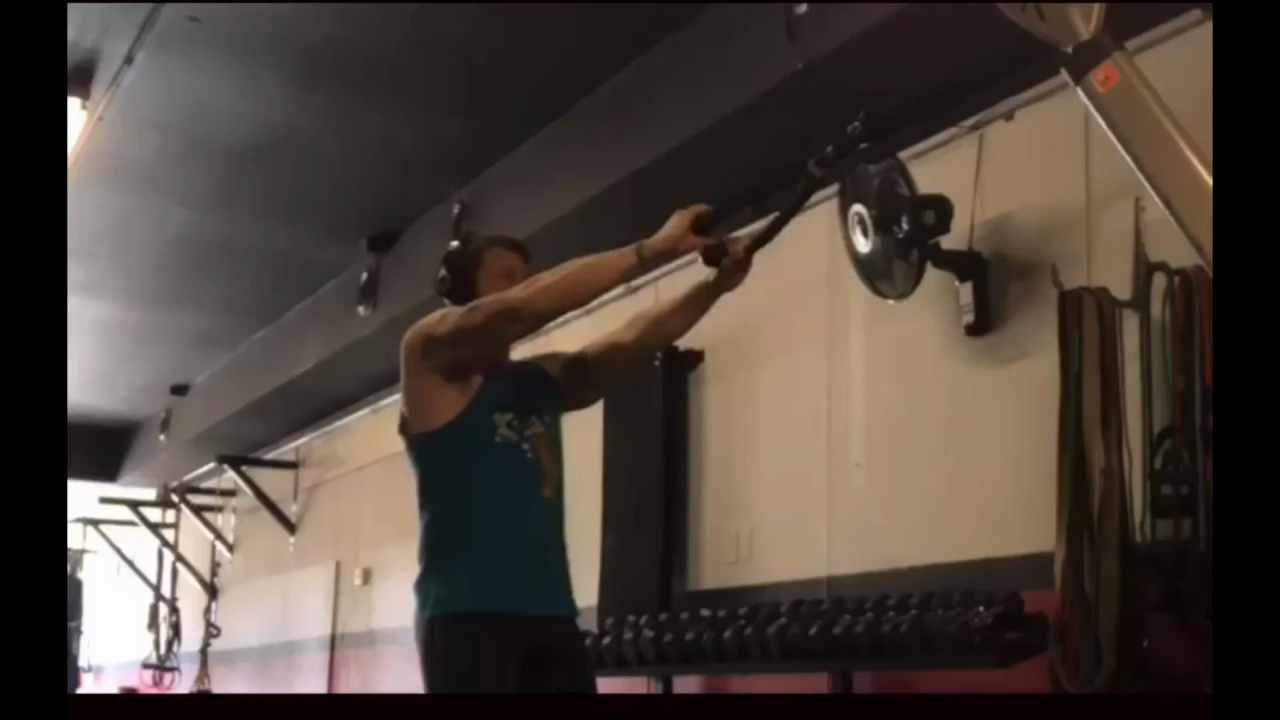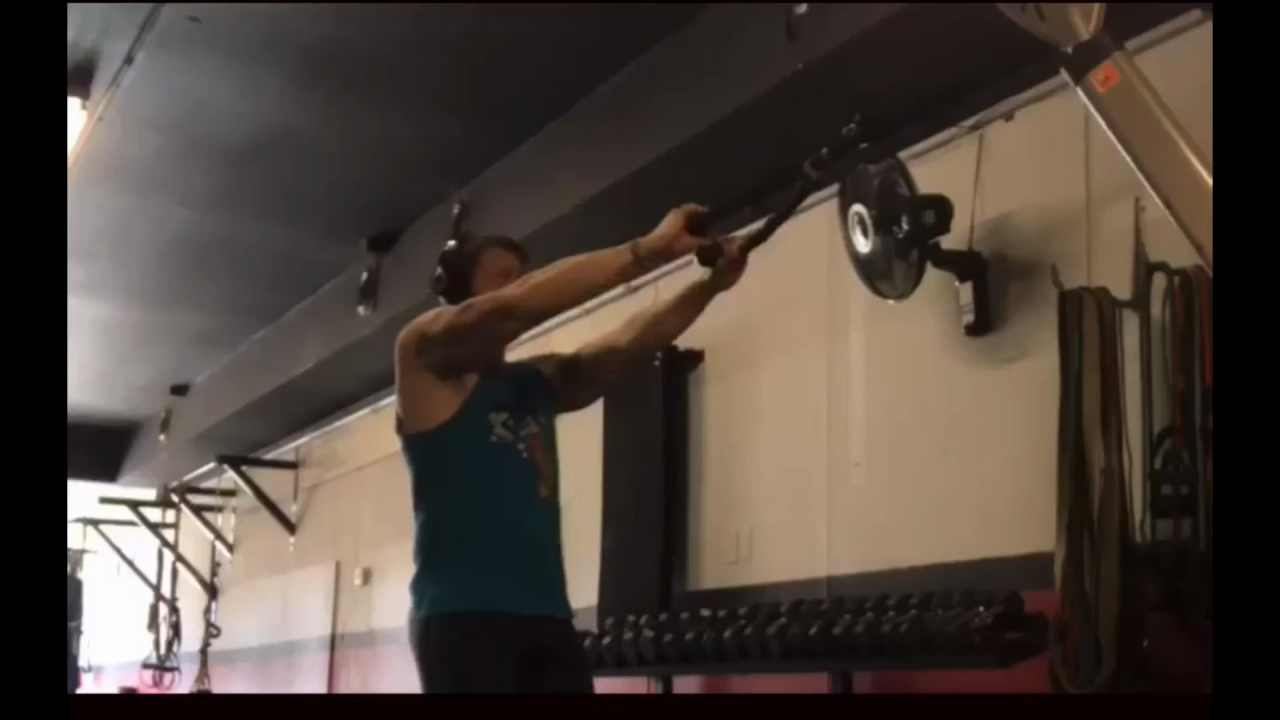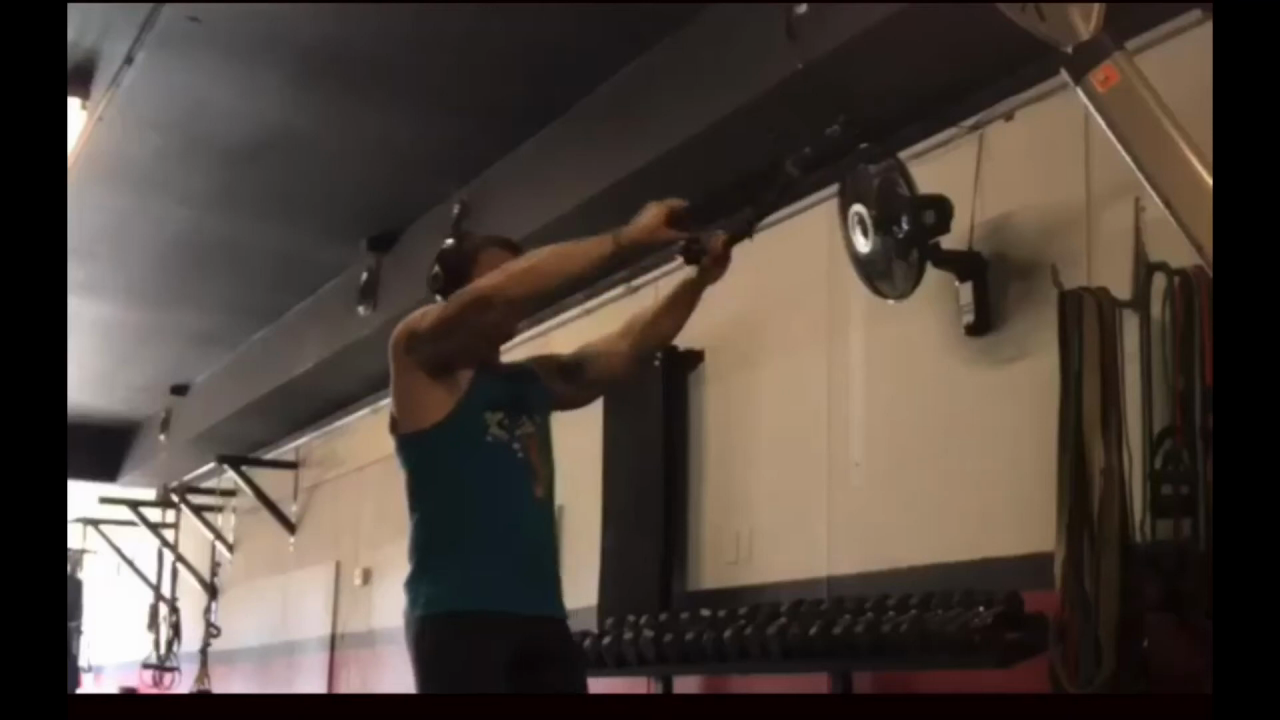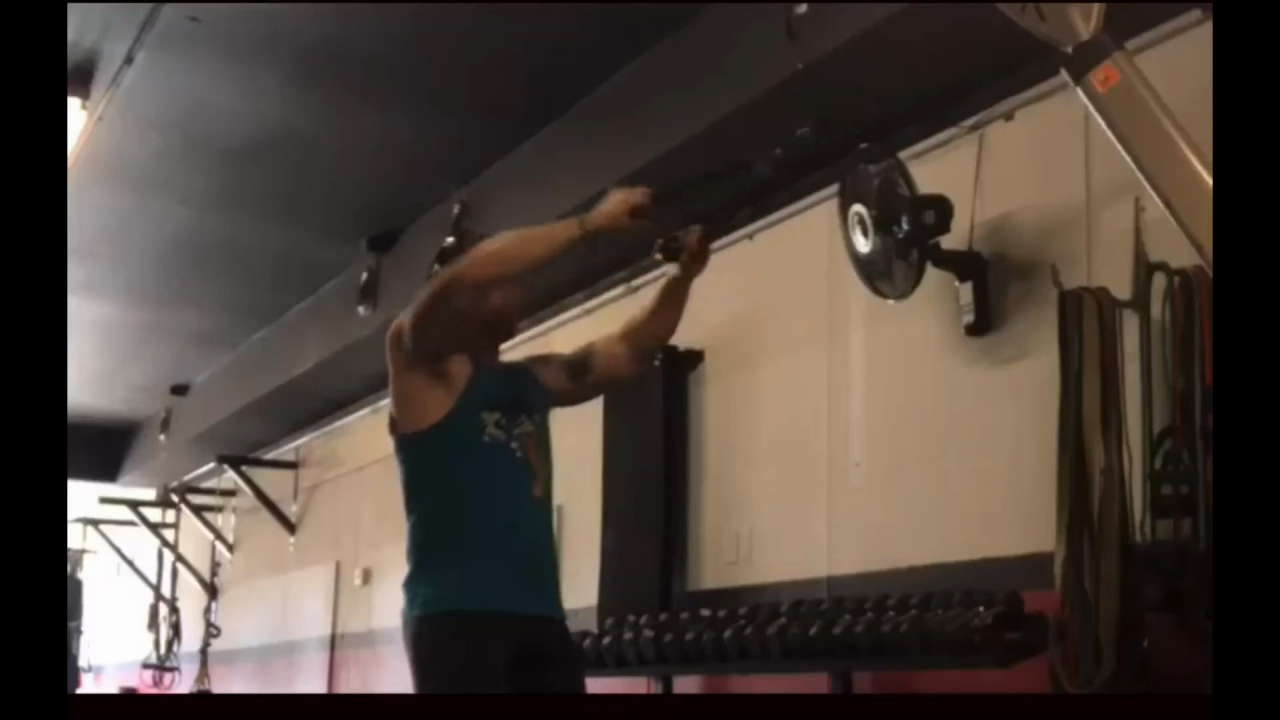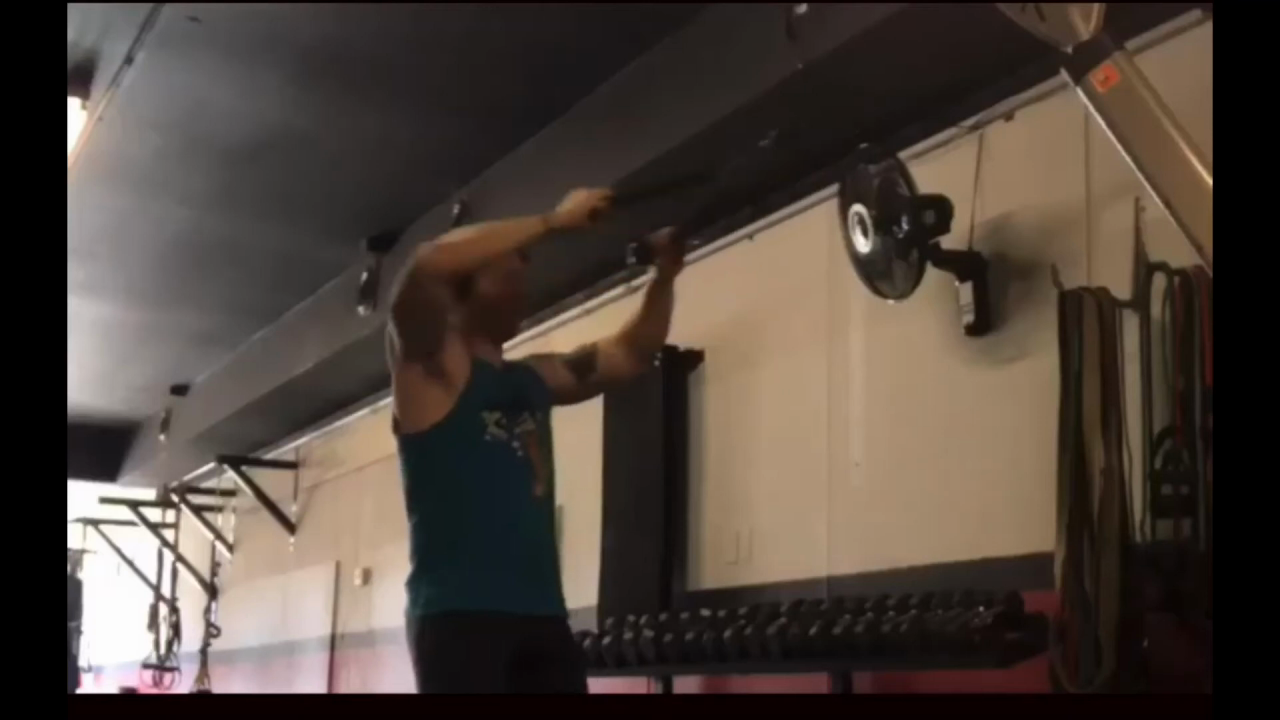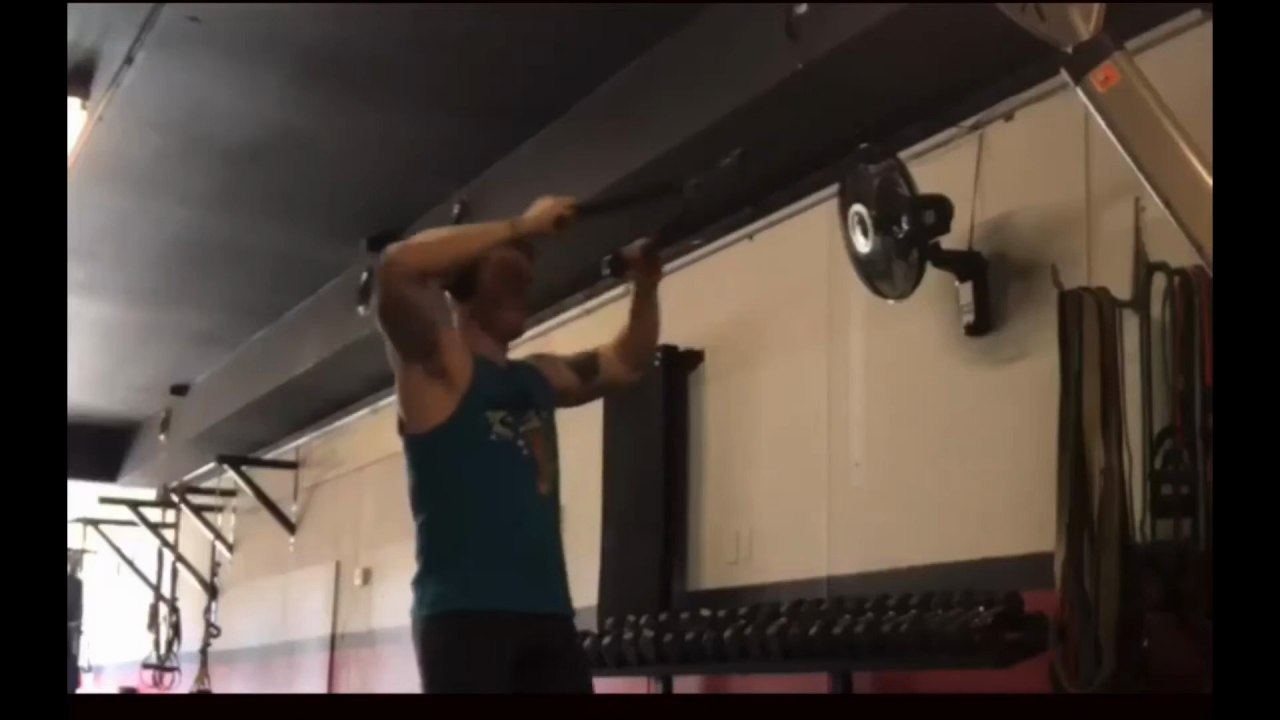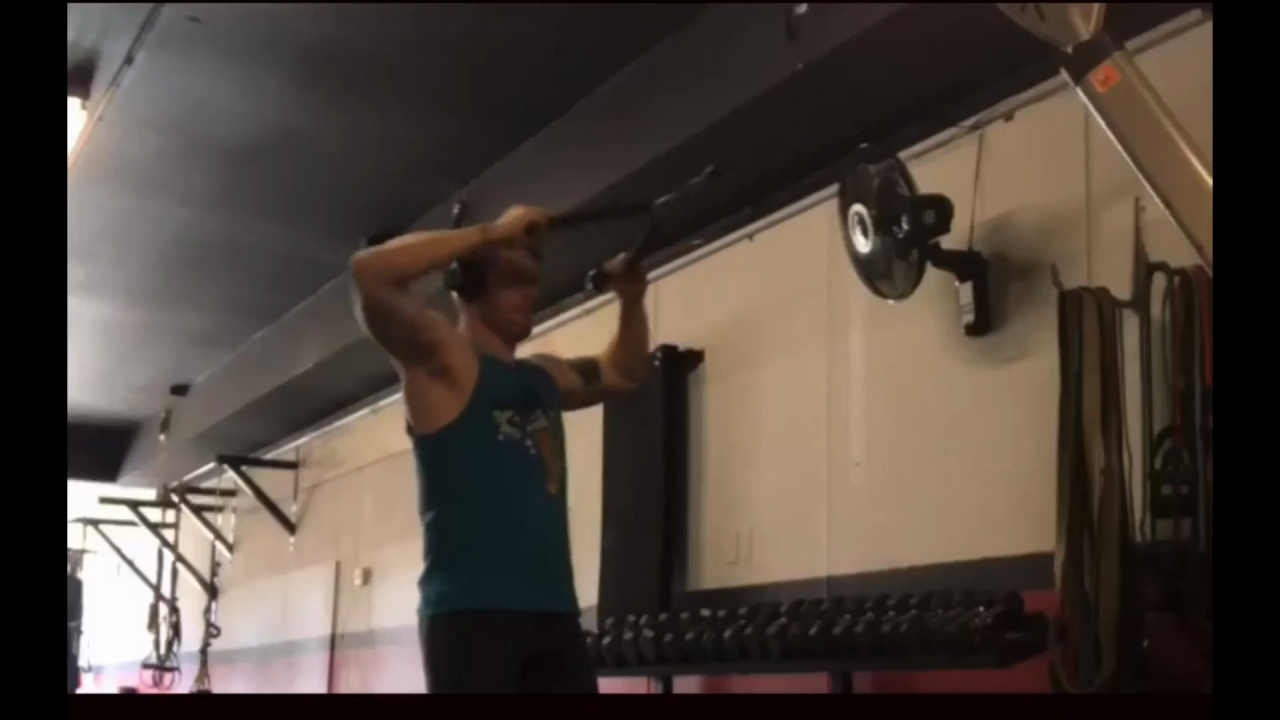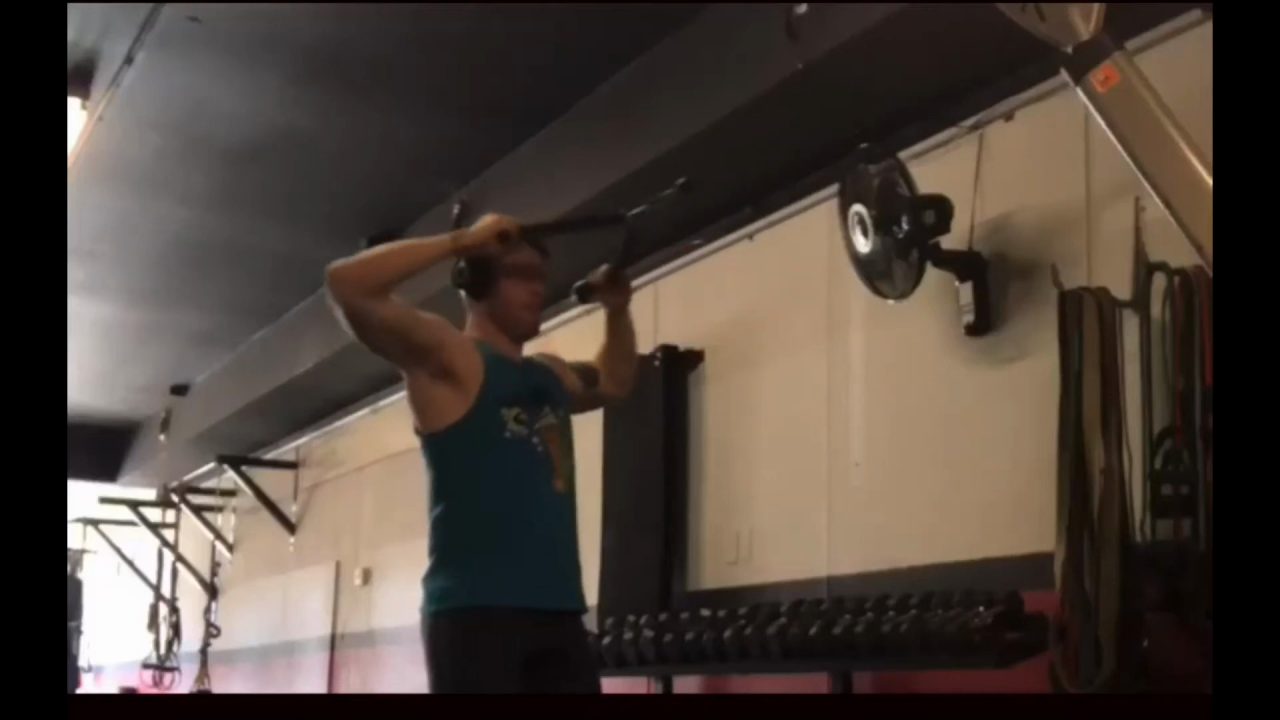
dt=0.1s
person 1, frame 1
left shoulder: (542, 380)
right shoulder: (434, 352)
left elbow: (635, 340)
right elbow: (523, 308)
left wrist: (718, 283)
right wrist: (650, 250)
left hip: (549, 613)
right hip: (466, 613)
person 1, frame 2
left shoulder: (538, 381)
right shoulder: (429, 351)
left elbow: (632, 341)
right elbow: (518, 305)
left wrist: (712, 283)
right wrist: (645, 249)
left hip: (544, 613)
right hip: (462, 613)
person 1, frame 3
left shoulder: (533, 381)
right shoulder: (427, 361)
left elbow: (631, 346)
right elbow: (492, 294)
left wrist: (699, 279)
right wrist: (624, 238)
left hip: (539, 613)
right hip: (458, 613)
person 1, frame 4
left shoulder: (533, 381)
right shoulder: (425, 360)
left elbow: (631, 350)
right elbow: (464, 279)
left wrist: (684, 275)
right wrist: (591, 222)
left hip: (537, 612)
right hip: (455, 613)
person 1, frame 5
left shoulder: (533, 376)
right shoulder: (429, 359)
left elbow: (633, 352)
right elbow: (430, 266)
left wrist: (665, 274)
right wrist: (553, 220)
left hip: (539, 612)
right hip: (459, 612)
person 1, frame 6
left shoulder: (537, 377)
right shoulder: (433, 359)
left elbow: (628, 362)
right elbow: (398, 265)
left wrist: (645, 285)
right wrist: (521, 227)
left hip: (545, 610)
right hip: (462, 611)
person 1, frame 7
left shoulder: (543, 375)
right shoulder: (441, 358)
left elbow: (625, 371)
right elbow: (370, 272)
left wrist: (631, 298)
right wrist: (491, 234)
left hip: (551, 611)
right hip: (472, 610)
person 1, frame 8
left shoulder: (548, 374)
right shoulder: (443, 355)
left elbow: (616, 381)
right elbow: (347, 282)
left wrist: (616, 308)
right wrist: (464, 240)
left hip: (556, 609)
right hip: (474, 609)
